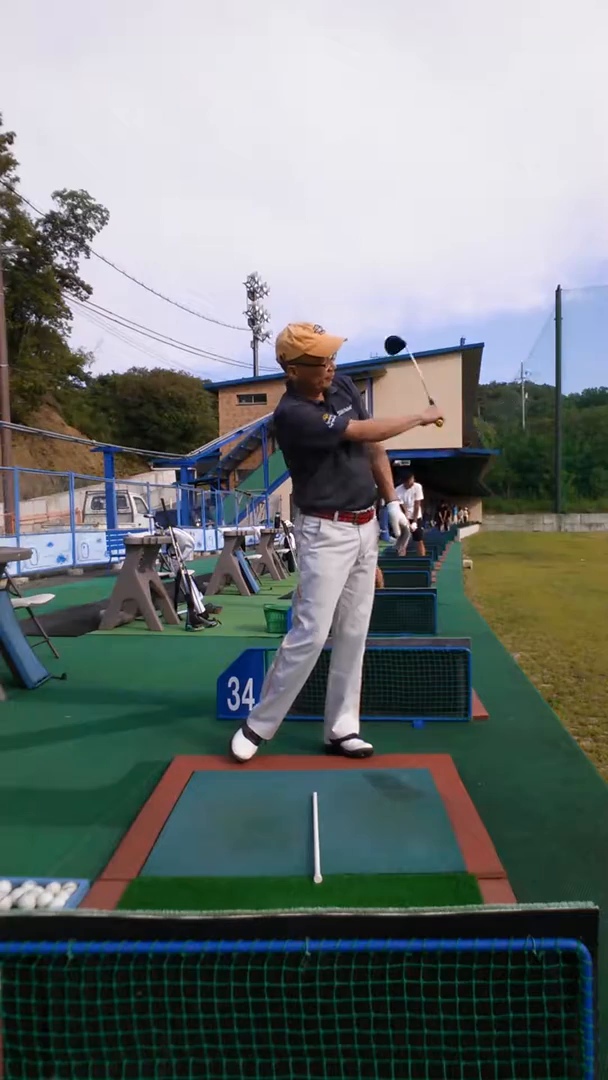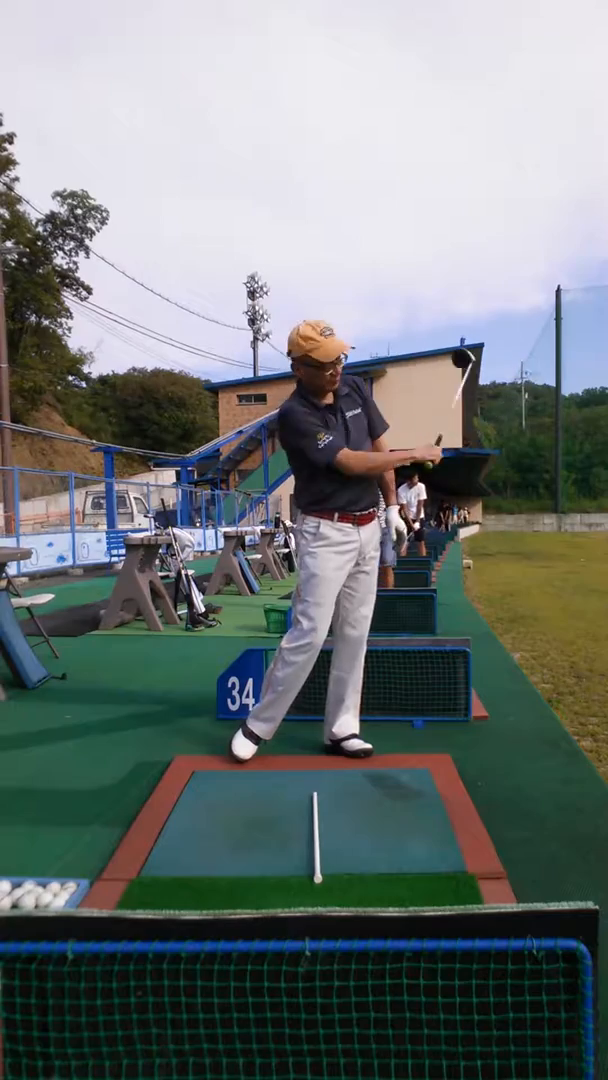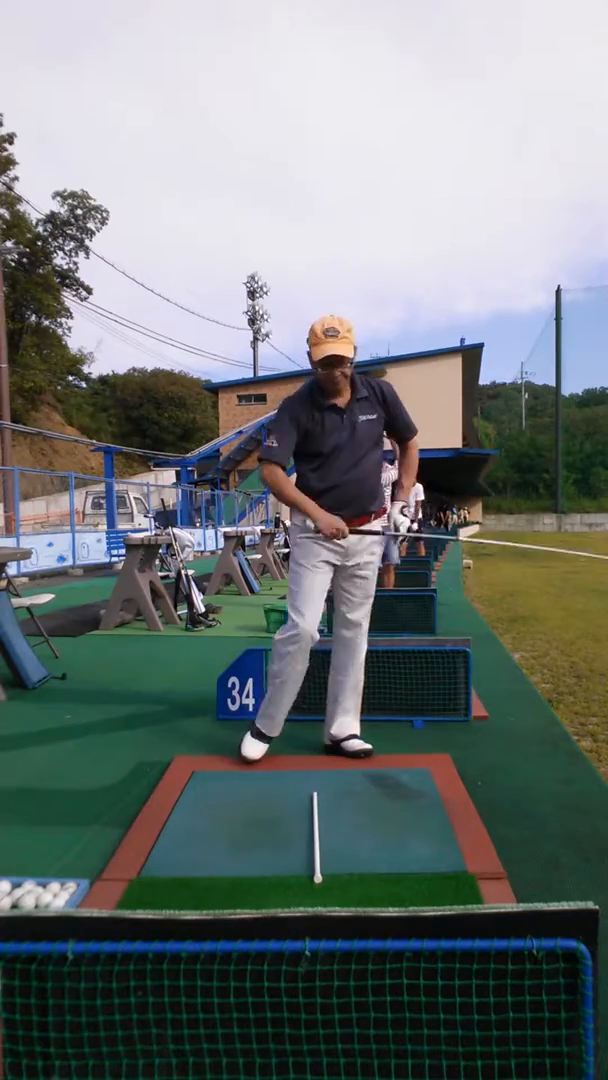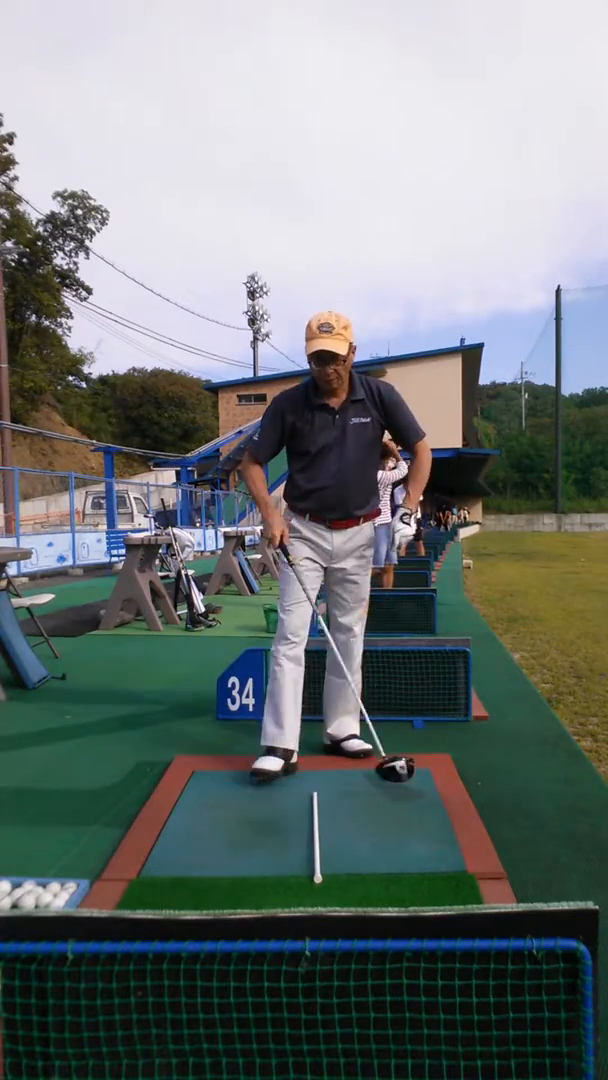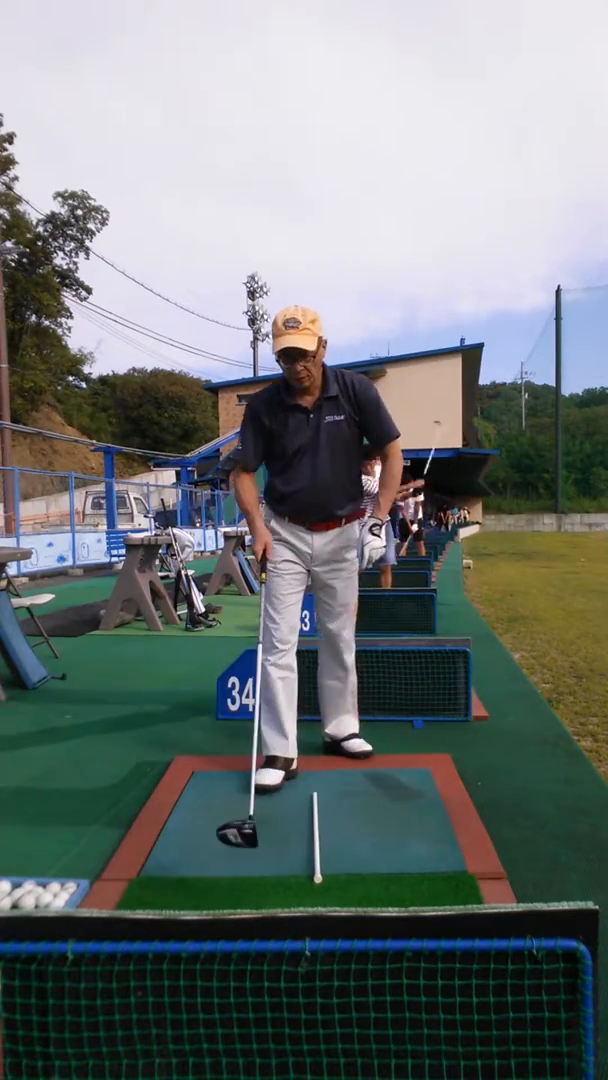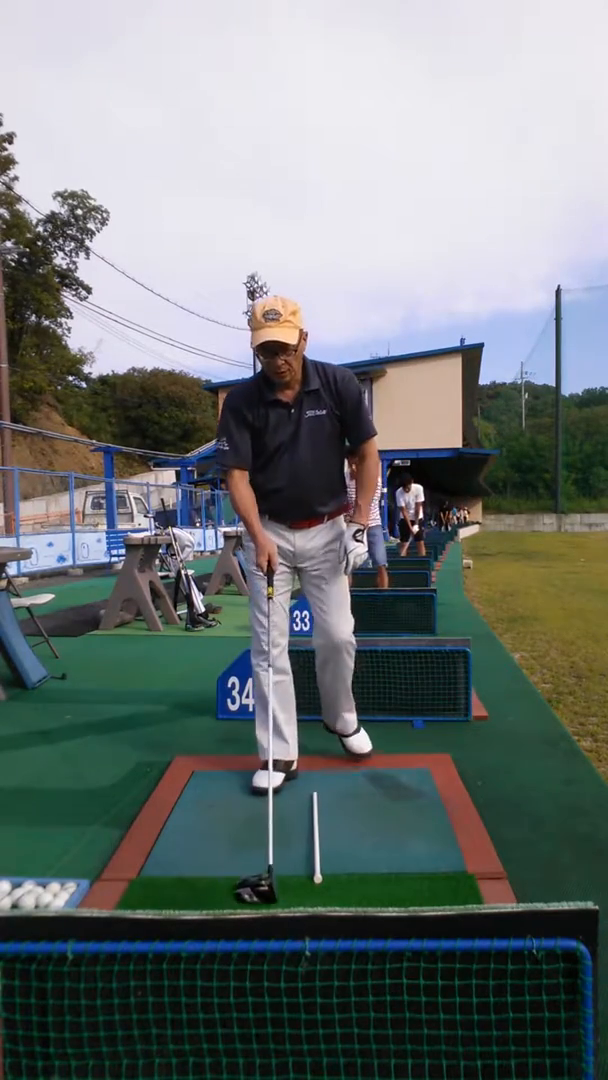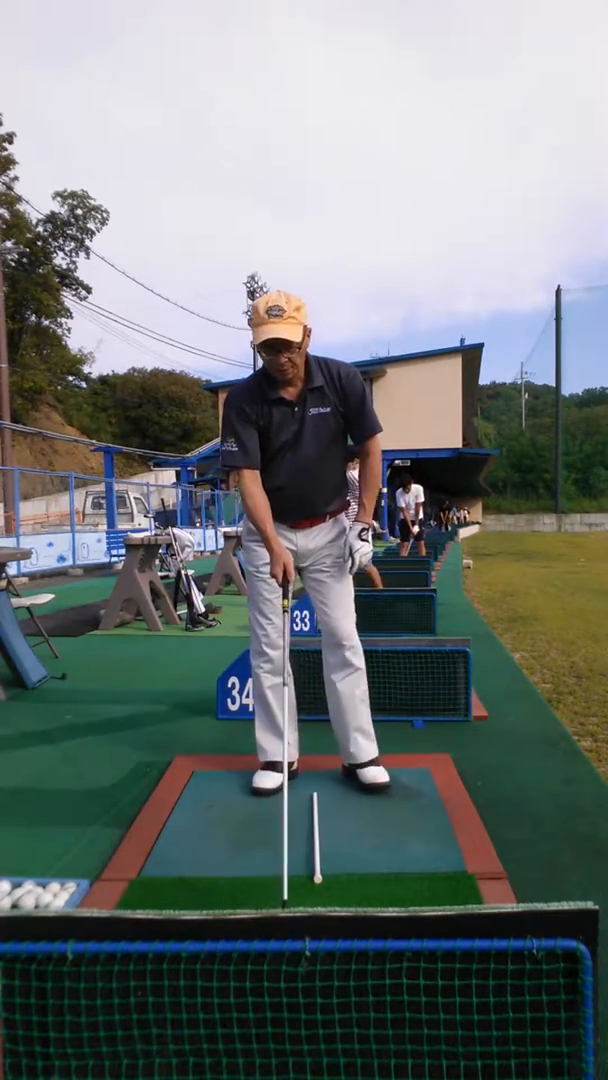
dt=0.3s
person 1, frame 1
left shoulder: (343, 387)
right shoulder: (291, 413)
left elbow: (373, 445)
right elbow: (364, 432)
left wrist: (391, 501)
right wrist: (421, 417)
left hip: (365, 527)
right hip: (326, 532)
left knee: (353, 633)
right knee: (310, 634)
left ankle: (341, 728)
right ankle: (257, 725)
person 1, frame 2
left shoulder: (354, 388)
right shoulder: (295, 414)
left elbow: (379, 444)
right elbow: (350, 462)
left wrist: (392, 505)
right wrist: (415, 453)
left hip: (368, 528)
right hip: (326, 533)
left knee: (354, 633)
right knee: (309, 634)
left ankle: (341, 728)
right ankle: (258, 725)
person 1, frame 3
left shoulder: (379, 394)
right shoulder: (297, 407)
left elbow: (409, 443)
right elbow: (269, 471)
left wrist: (401, 501)
right wrist: (315, 513)
left hip: (366, 533)
right hip: (315, 532)
left knee: (353, 631)
right knee: (300, 629)
left ankle: (341, 729)
right ankle: (267, 726)
person 1, frame 4
left shoulder: (379, 396)
right shoulder: (288, 404)
left elbow: (420, 450)
right elbow: (251, 462)
left wrist: (408, 510)
right wrist: (269, 513)
left hip: (358, 534)
right hip: (304, 532)
left knee: (348, 634)
right knee: (290, 634)
left ankle: (341, 729)
right ankle: (280, 744)
person 1, frame 5
left shoulder: (357, 389)
right shoulder: (262, 405)
left elbow: (392, 454)
right elbow: (244, 473)
left wrist: (378, 521)
right wrist: (257, 527)
left hip: (342, 534)
right hip: (284, 534)
left knee: (339, 638)
right knee: (279, 642)
left ankle: (340, 728)
right ankle: (279, 752)
person 1, frame 6
left shoulder: (339, 384)
right shoulder: (241, 400)
left elbow: (368, 454)
right elbow: (237, 476)
left wrist: (360, 524)
right wrist: (258, 538)
left hip: (327, 530)
right hip: (269, 533)
left knee: (336, 636)
right knee: (269, 644)
left ankle: (341, 715)
right ankle: (279, 755)
person 1, frame 7
left shoulder: (343, 380)
right shoulder: (242, 399)
left elbow: (370, 451)
right elbow: (248, 479)
left wrist: (364, 524)
right wrist: (275, 549)
left hip: (330, 530)
right hip: (268, 533)
left knee: (343, 640)
right knee: (268, 646)
left ankle: (360, 754)
right ankle: (275, 755)
